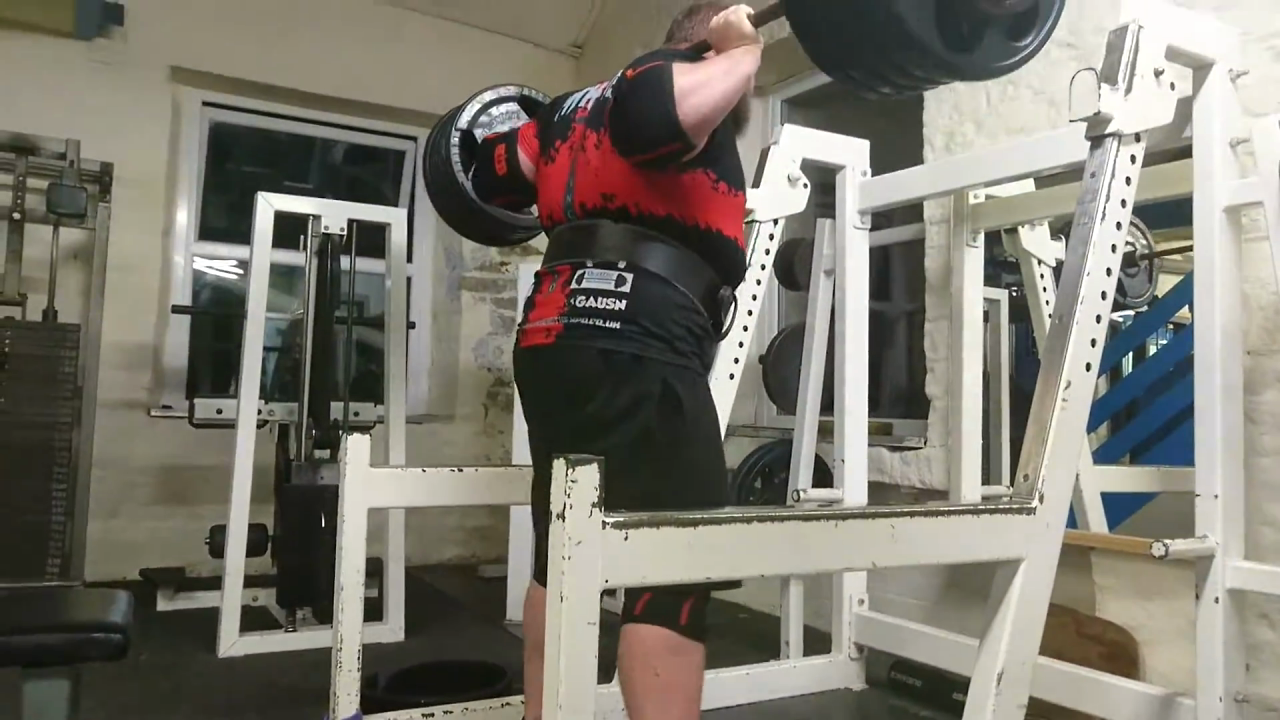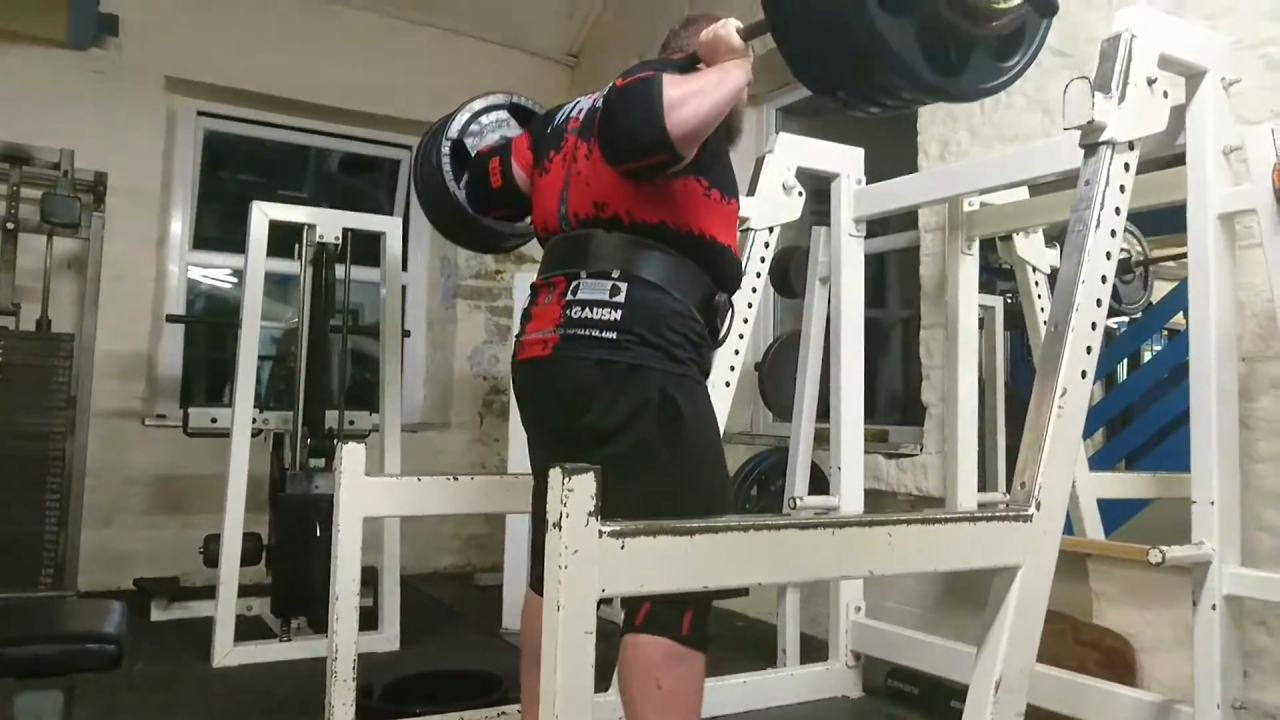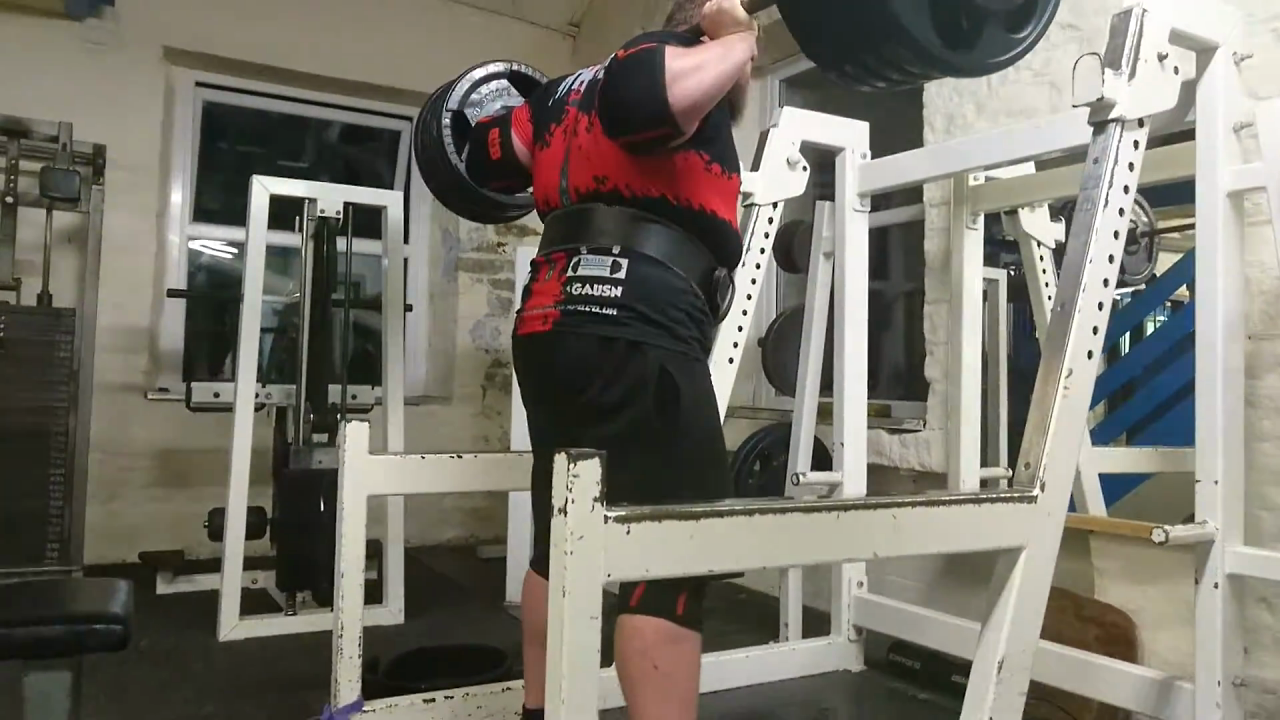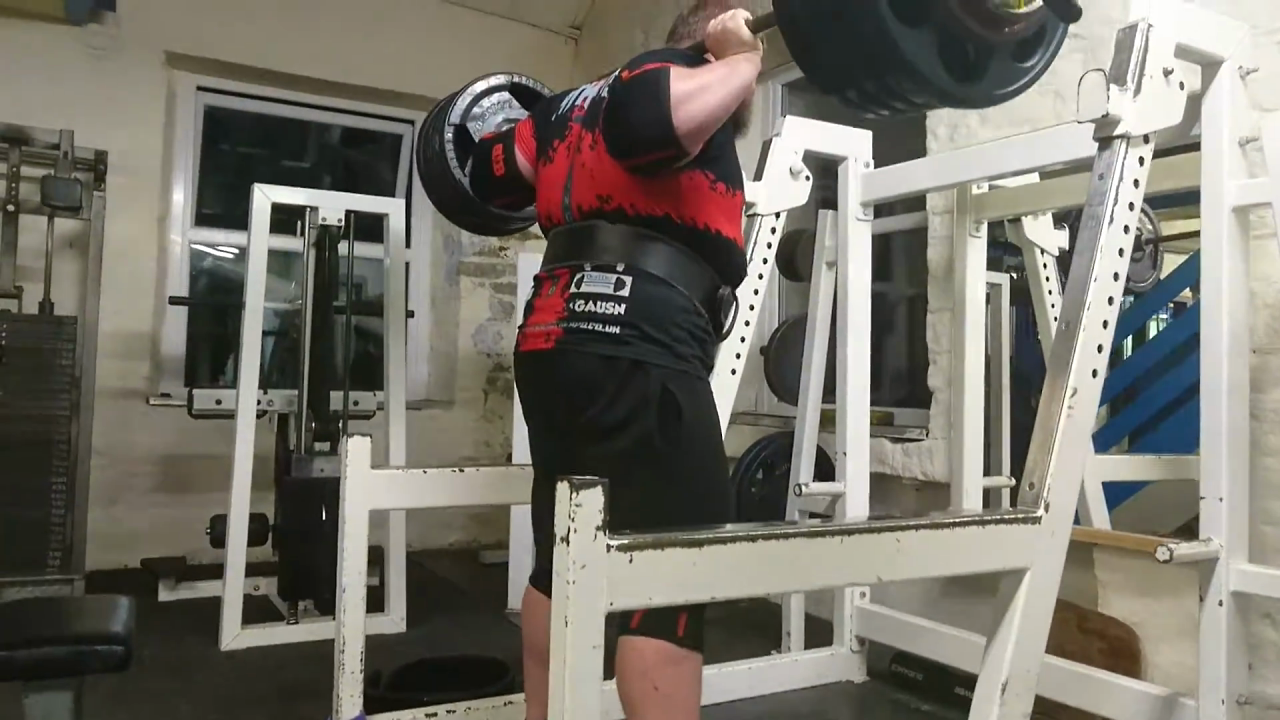
dt=0.2s
person 1, frame 1
left shoulder: (583, 104)
right shoulder: (676, 74)
left elbow: (490, 171)
right elbow: (658, 116)
left hip: (558, 344)
right hip: (632, 351)
person 1, frame 2
left shoulder: (576, 114)
right shoulder: (671, 82)
left elbow: (484, 184)
right elbow: (645, 124)
right wrist: (733, 64)
left hip: (556, 355)
right hip: (631, 360)
person 1, frame 3
left shoulder: (575, 85)
left elbow: (484, 154)
right elbow: (646, 96)
left hip: (556, 330)
right hip: (631, 335)
left knee: (563, 542)
right knee: (670, 557)
person 1, frame 4
left shoulder: (579, 101)
right shoulder: (675, 72)
left elbow: (488, 171)
right elbow: (654, 116)
left hip: (558, 346)
right hip: (633, 354)
left knee: (564, 558)
